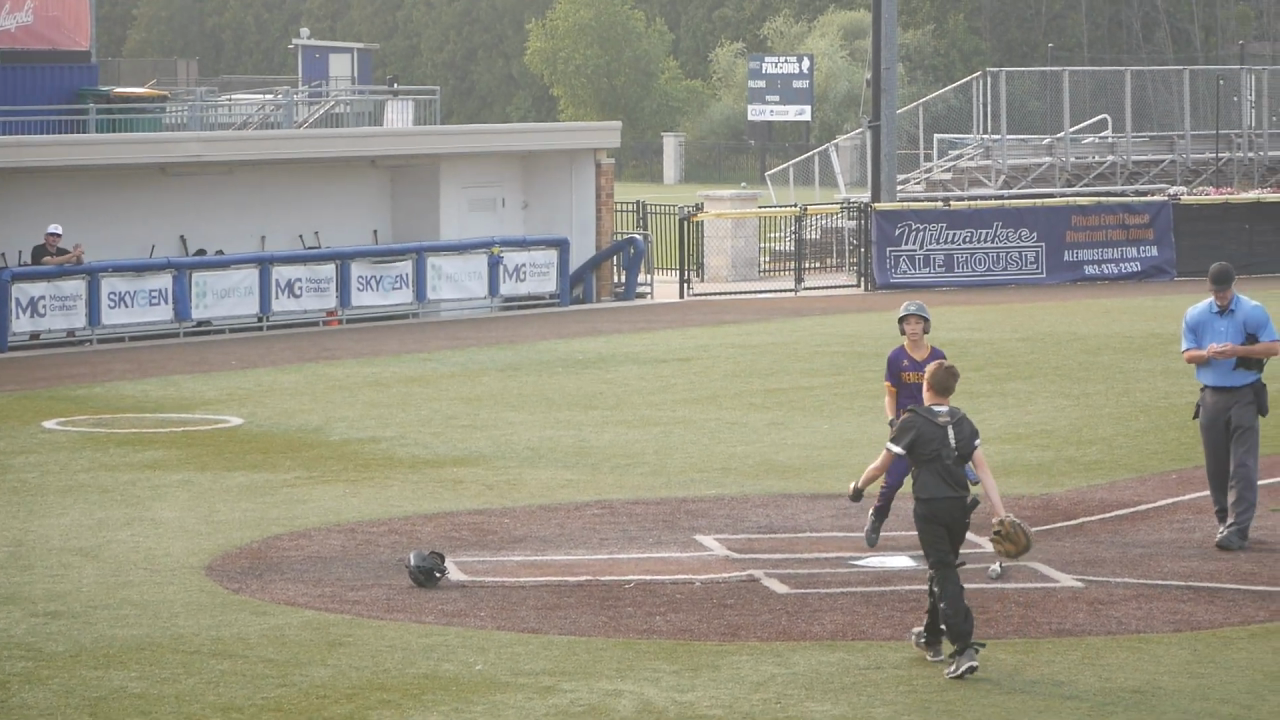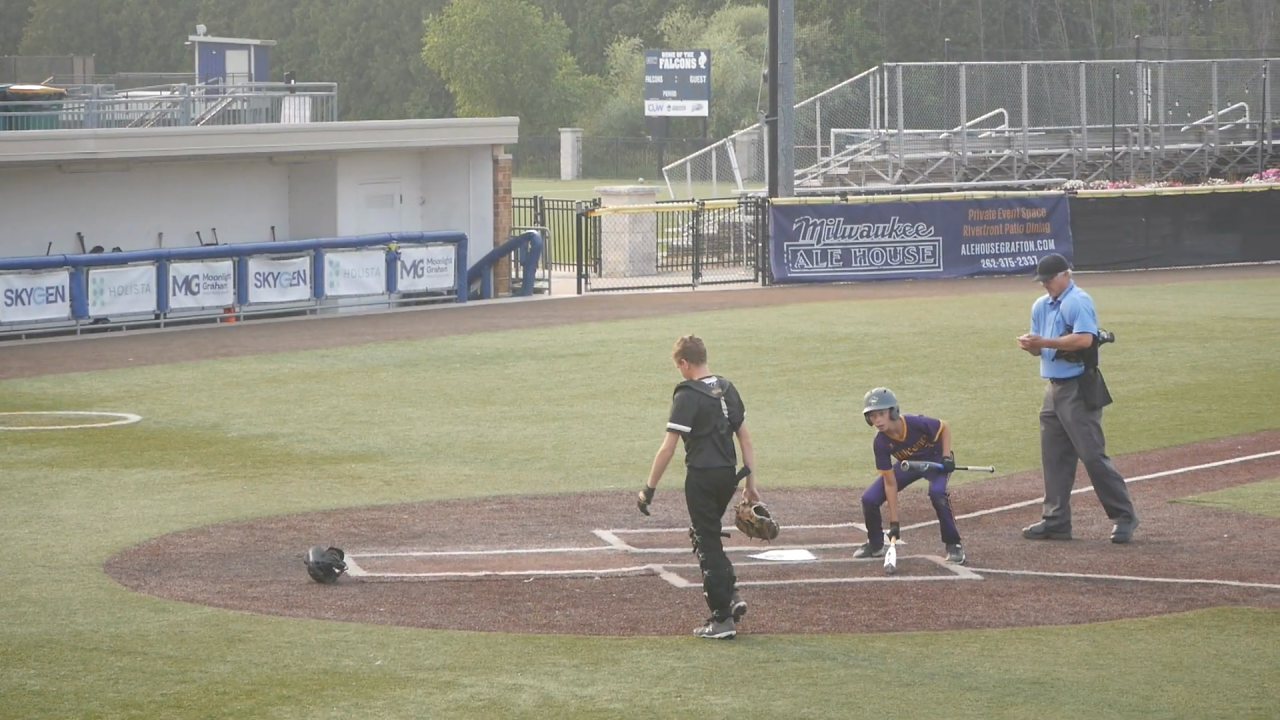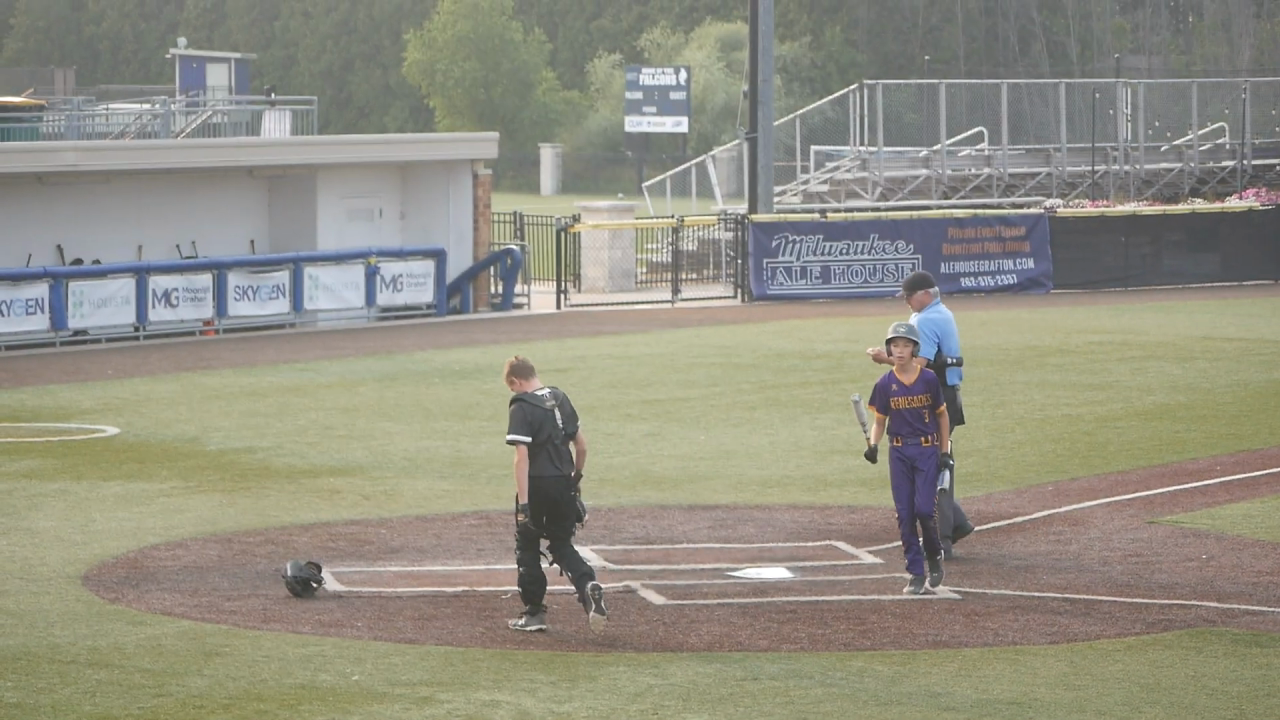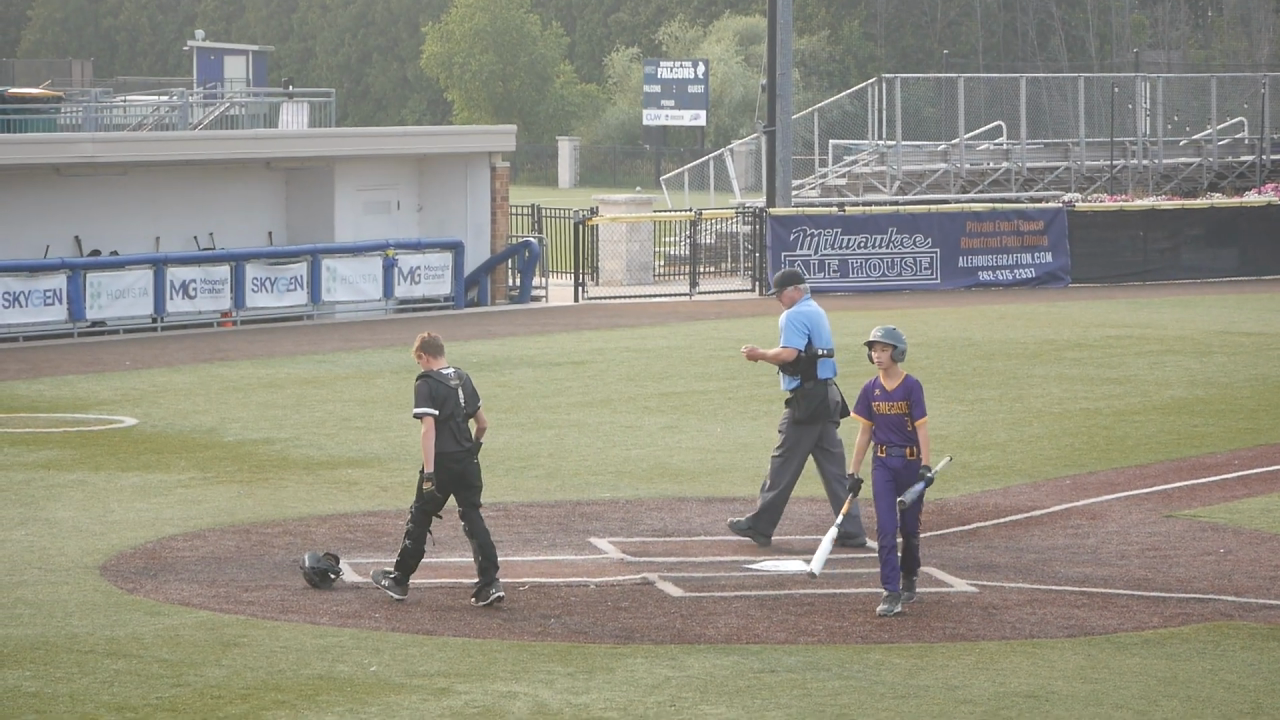
dt=1s
person 1, frame 1
left shoulder: (912, 421)
right shoulder: (963, 422)
left elbow: (882, 465)
right elbow: (982, 469)
left wrist: (858, 487)
right wrist: (1000, 513)
left hip: (929, 509)
right hip: (959, 507)
left knee: (945, 577)
right knee: (943, 570)
left ankle: (965, 649)
right ankle: (932, 637)
person 1, frame 2
left shoulder: (687, 396)
right shoulder: (729, 389)
left elbow: (667, 449)
right elbow: (745, 439)
left wrist: (648, 489)
right wrist: (750, 482)
left hip: (702, 477)
right hip: (725, 477)
left knee: (707, 544)
right knee: (705, 536)
left ankle: (722, 618)
right ankle: (729, 599)
person 1, frame 3
left shoulder: (521, 408)
right shoulder: (561, 399)
left elbow: (521, 460)
right elbow: (581, 446)
left wrist: (522, 504)
right wrist: (575, 480)
left hip: (538, 486)
right hip: (564, 484)
left knee: (528, 547)
right knee: (560, 546)
left ankle: (534, 612)
right ankle: (588, 587)
person 1, frame 4
left shoulder: (426, 384)
right shoulder: (464, 379)
left elbow: (428, 430)
right elbow: (482, 424)
left wrist: (429, 474)
left hip: (442, 462)
right hip: (467, 461)
left knee: (419, 518)
right knee: (473, 519)
left ankle: (399, 580)
right ankle: (490, 583)
person 2, frame 1
left shoulder: (1253, 311)
right shoulder: (1195, 314)
right elbow: (1188, 354)
left wrist: (1237, 351)
right wrist: (1206, 354)
left hip: (1245, 397)
right hip: (1212, 398)
left knee: (1242, 466)
right knee: (1217, 466)
left ankle: (1237, 529)
right ankle: (1225, 521)
person 2, frame 2
left shoulder: (1078, 301)
right shoulder: (1040, 305)
left elbow: (1084, 339)
left wrist: (1044, 342)
right wrist: (1030, 344)
left hip: (1079, 390)
right hip: (1053, 388)
left knee: (1091, 454)
right knee: (1054, 458)
left ankle: (1123, 515)
right ankle: (1055, 520)
person 2, frame 3
left shoulder: (925, 321)
right shoulder: (944, 315)
left elbow: (918, 363)
left wrist: (886, 358)
right wrist: (889, 357)
right hip: (945, 398)
left ankle: (940, 541)
right ankle: (951, 523)
person 2, frame 4
left shoulder: (795, 315)
right shoulder: (817, 311)
left elbow: (788, 354)
left wrist: (759, 354)
right wrist: (762, 355)
left hip: (806, 398)
right hip: (826, 395)
left knee: (785, 462)
right knee: (832, 464)
left ankle: (761, 524)
right ankle: (851, 529)
person 3, frame 1
left shoulder: (938, 357)
right shoulder: (896, 357)
right elbow: (890, 396)
right wrist: (892, 420)
right knee: (895, 478)
right ankle: (877, 515)
person 3, frame 2
left shoulder: (917, 422)
right shoulder: (881, 442)
left elbow: (944, 427)
right elbow: (890, 482)
left wrist: (947, 456)
right wrist: (894, 523)
left hip: (936, 460)
left knee: (938, 492)
right knee: (869, 499)
left ankle: (953, 544)
right ankle: (875, 543)
person 3, frame 3
left shoulder: (929, 379)
right shoulder: (884, 384)
left elbow: (942, 416)
right elbow: (880, 421)
left wrist: (944, 452)
right wrist: (873, 445)
left hip: (927, 450)
right hip: (899, 452)
left knee: (924, 509)
right knee: (904, 512)
left ankle: (934, 555)
right ankle: (916, 572)
person 3, frame 4
left shoulder: (912, 386)
right shoulder: (870, 389)
left elbow: (921, 428)
right elbow: (865, 432)
left wrist: (926, 465)
right wrist: (854, 471)
left hip: (910, 461)
right hip: (882, 462)
left knee: (910, 526)
right knee: (886, 526)
left ankle: (910, 576)
right ankle: (891, 592)
